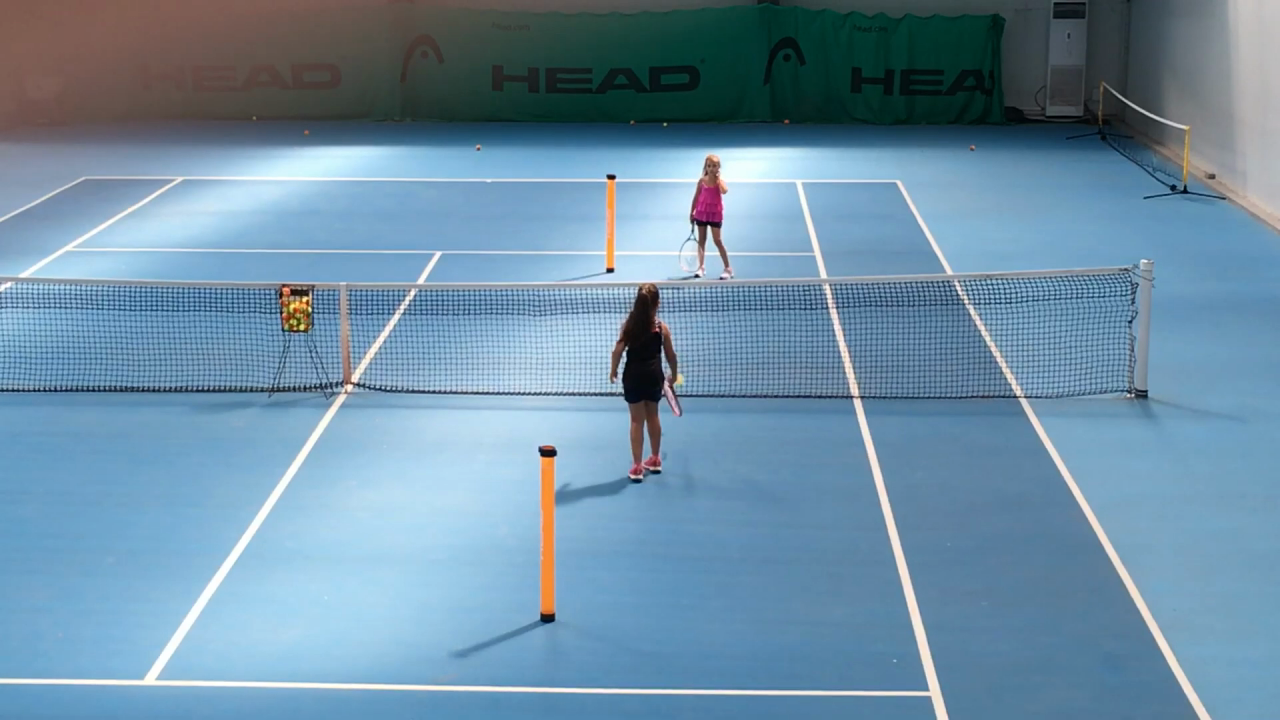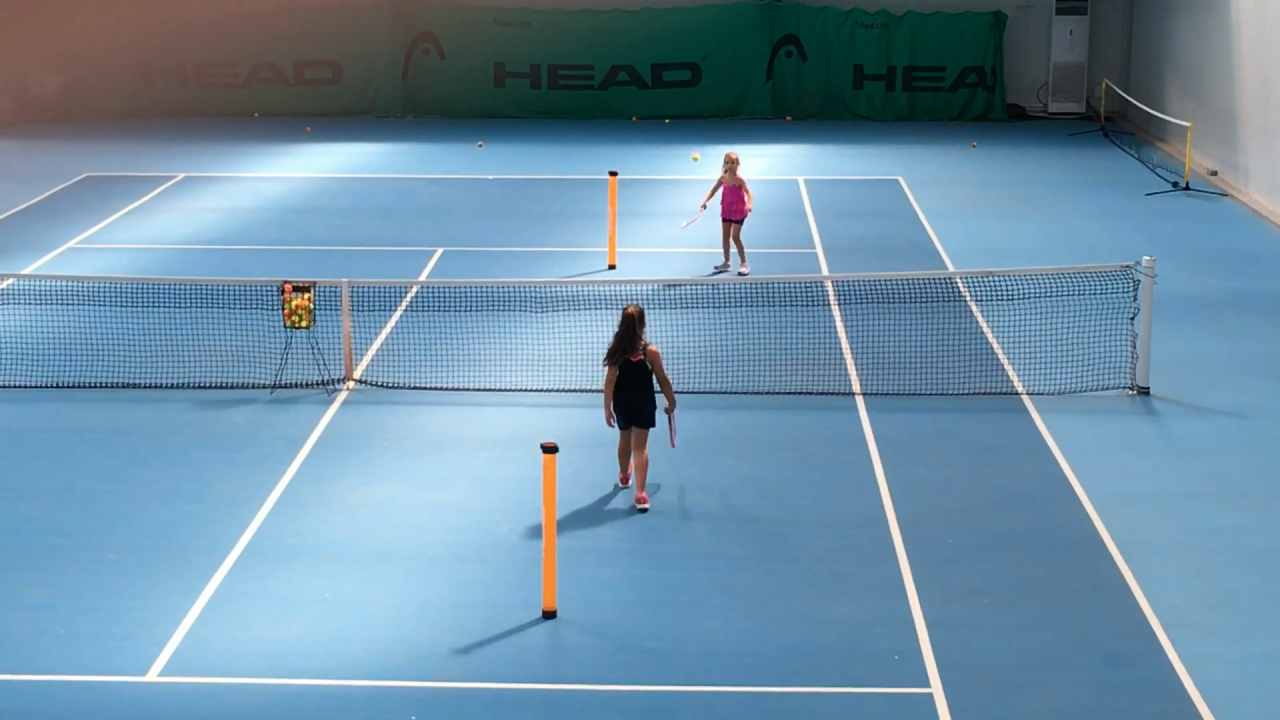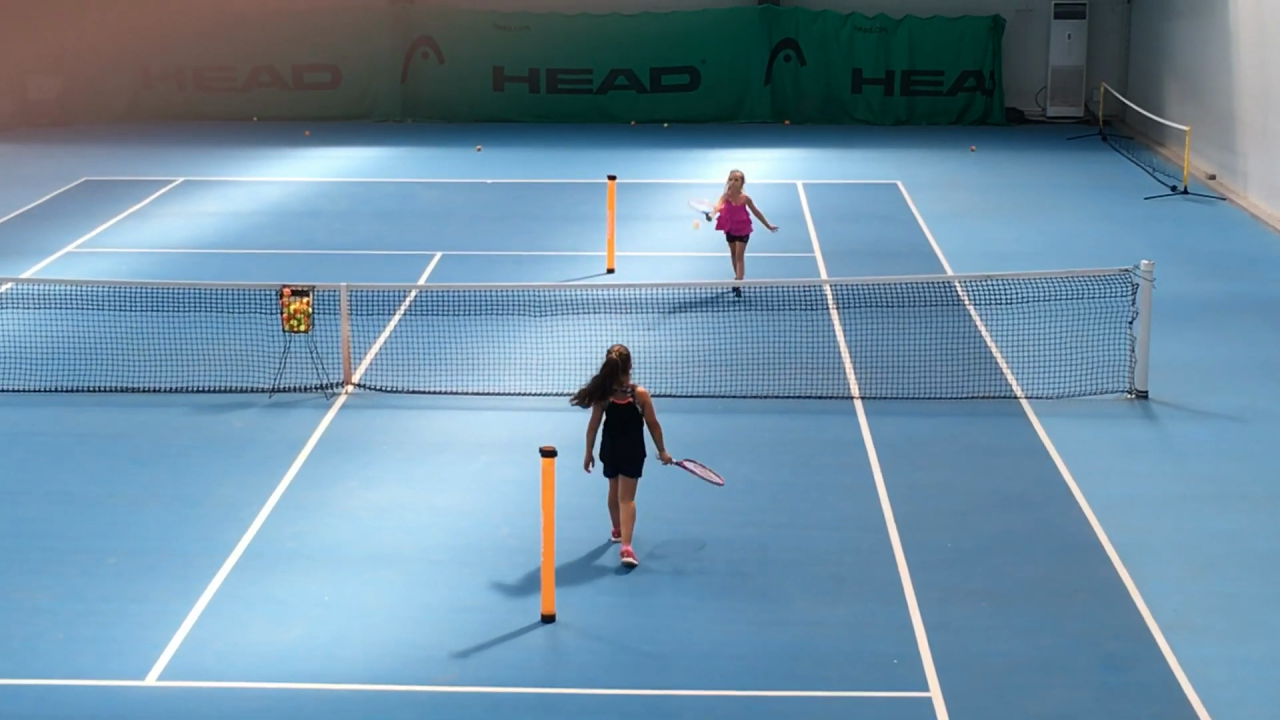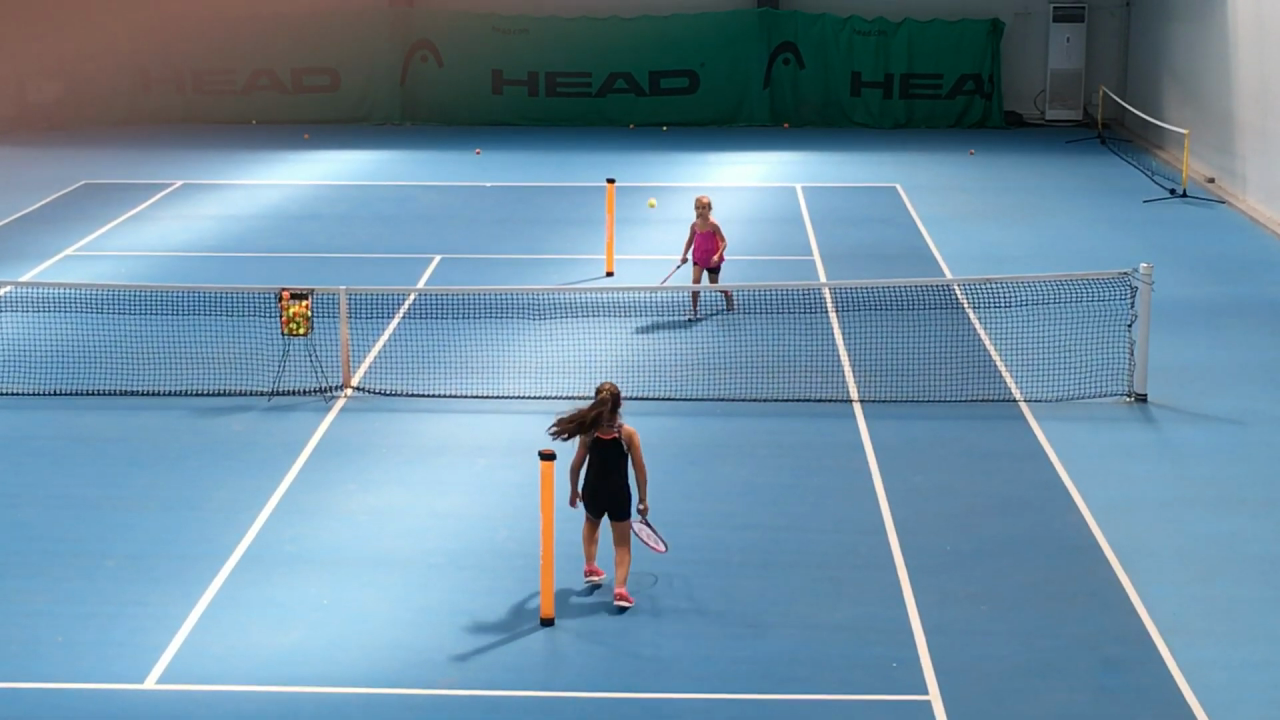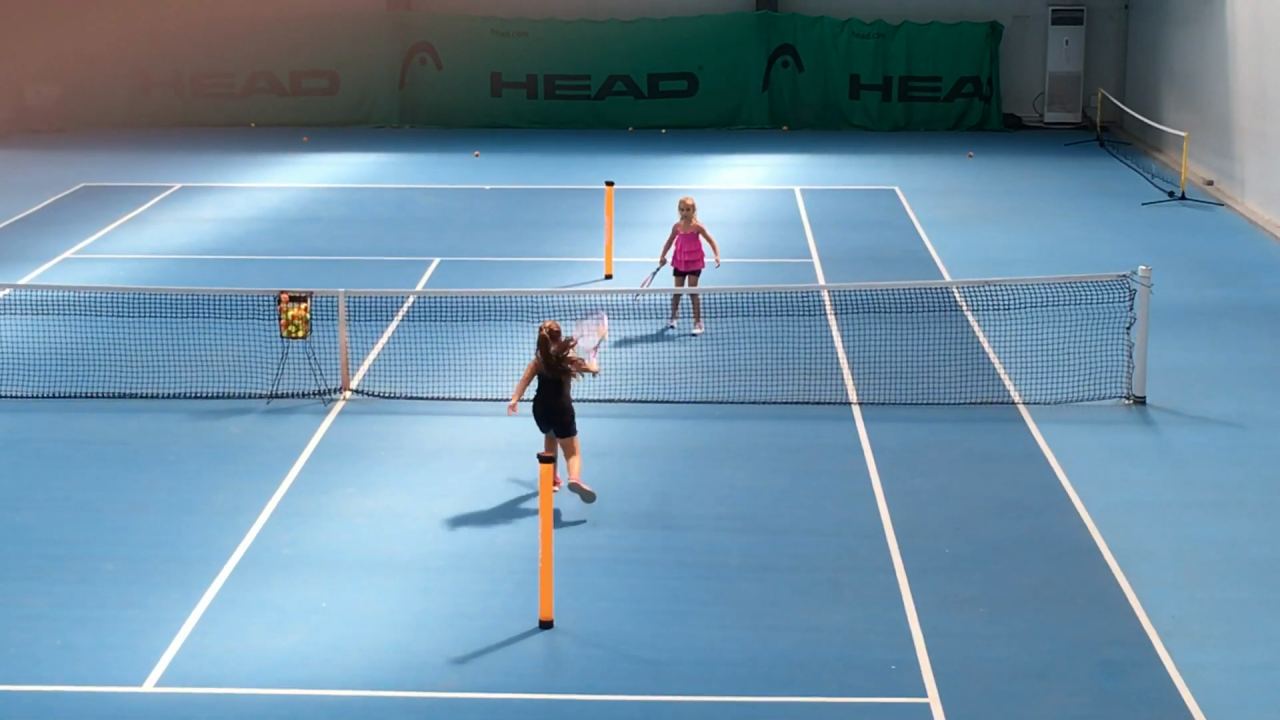
dt=1s
person 1, frame 1
left shoulder: (629, 324)
right shoulder: (661, 327)
left elbow: (617, 351)
right elbow: (670, 355)
left wrist: (613, 371)
right wrist: (673, 374)
left hip: (633, 376)
right hip: (654, 376)
left knee: (636, 421)
right knee: (652, 416)
left ankle: (637, 466)
right ankle: (655, 459)
person 1, frame 2
left shoulder: (616, 350)
right shoulder: (651, 351)
left elbow: (610, 381)
right elbow: (662, 381)
left wrist: (607, 408)
right wrist: (671, 402)
left hip: (622, 404)
right hip: (644, 405)
left knee: (625, 441)
right knee: (639, 448)
left ankle: (623, 476)
right ankle: (640, 494)
person 1, frame 3
left shoulder: (601, 393)
right shoulder: (641, 394)
left elbow: (594, 425)
right elbow: (653, 425)
left wrist: (588, 452)
right wrist: (662, 450)
left hip: (609, 450)
right hip: (633, 452)
left knee: (614, 492)
right knee: (627, 498)
left ankle: (617, 530)
right ankle: (626, 548)
person 1, frame 4
left shoulder: (588, 431)
right shoulder: (628, 432)
left elbow: (576, 465)
right elbow: (639, 467)
left wrist: (573, 489)
right wrist: (642, 499)
left hip: (593, 490)
right hip: (619, 493)
left knee: (591, 524)
right knee: (623, 544)
left ankle: (591, 569)
right ankle: (620, 591)
person 1, frame 5
left shoulder: (538, 361)
right shoulder: (568, 358)
left elbow: (523, 383)
right elbow: (590, 370)
left wrist: (514, 400)
right wrist: (593, 366)
left hip: (541, 410)
right hip: (562, 410)
left knee: (550, 440)
right knee: (572, 453)
left ankle: (553, 480)
right ankle: (575, 480)
